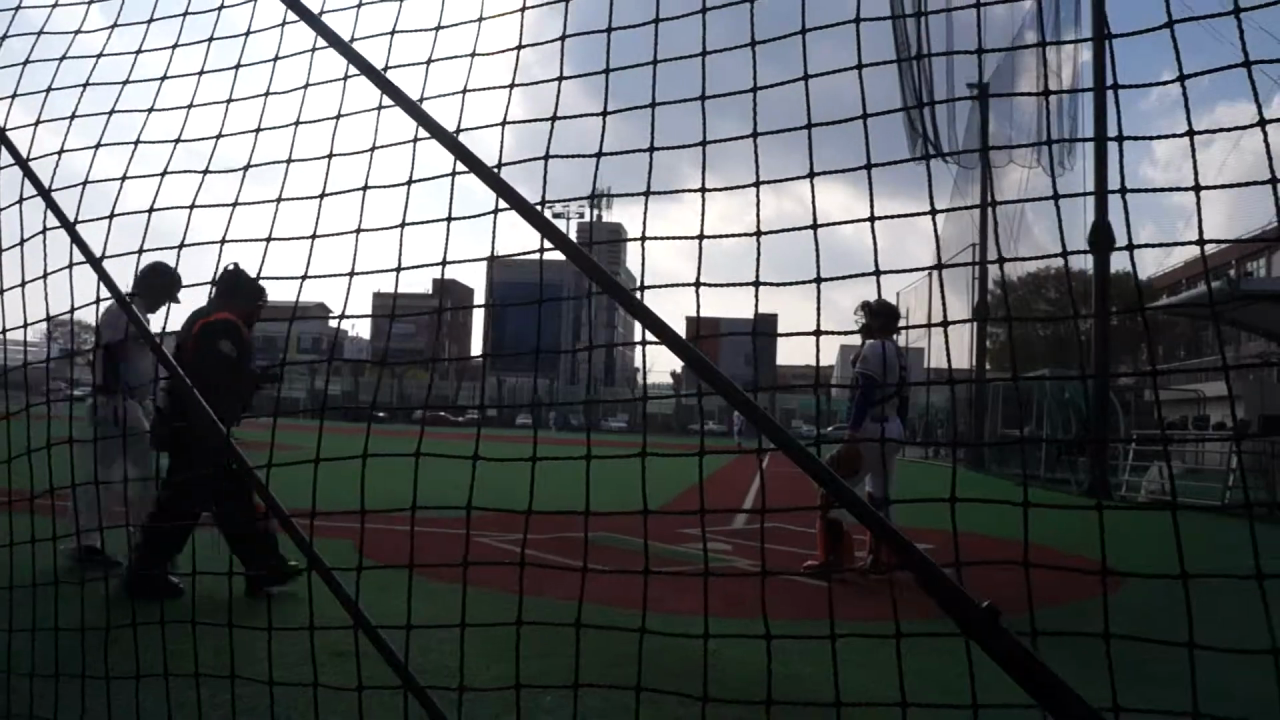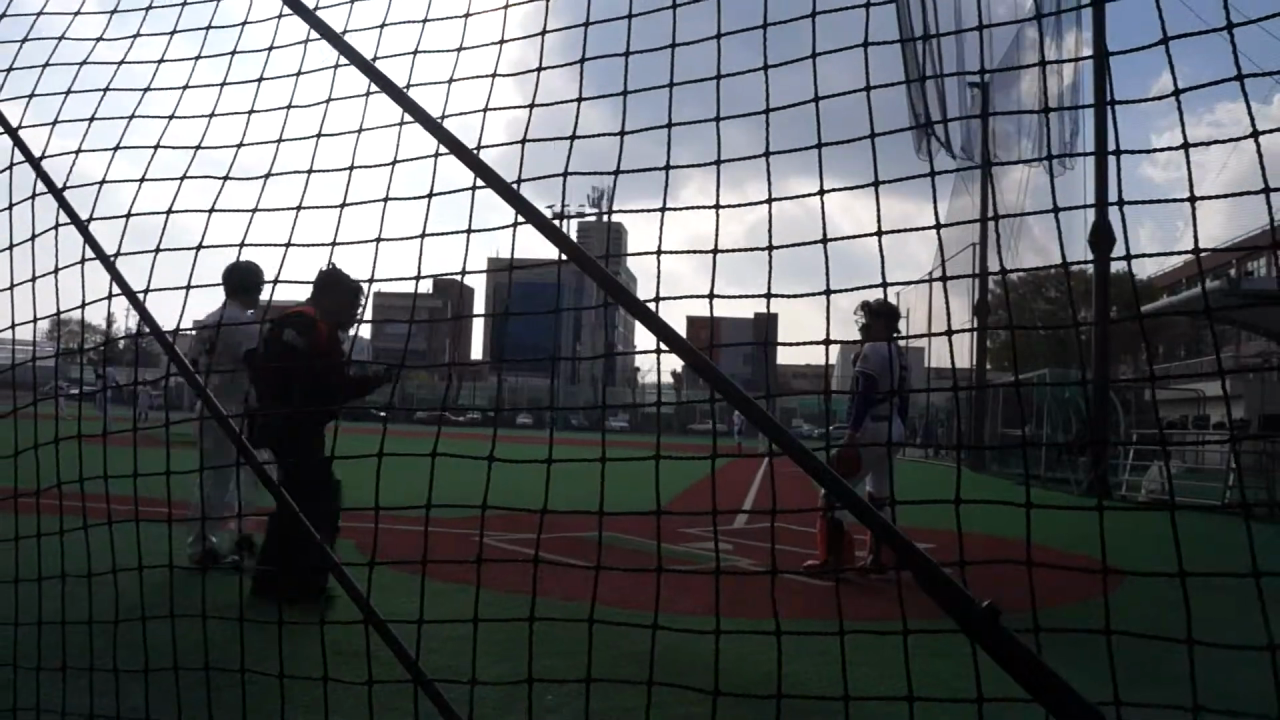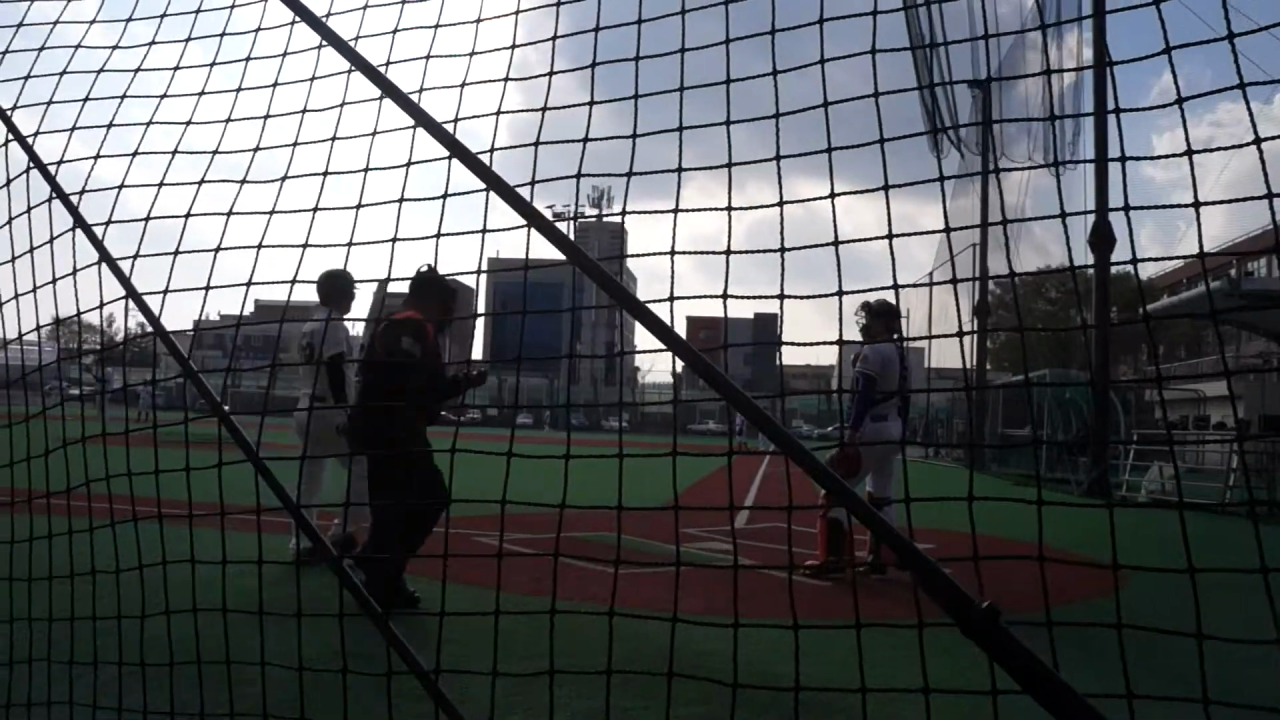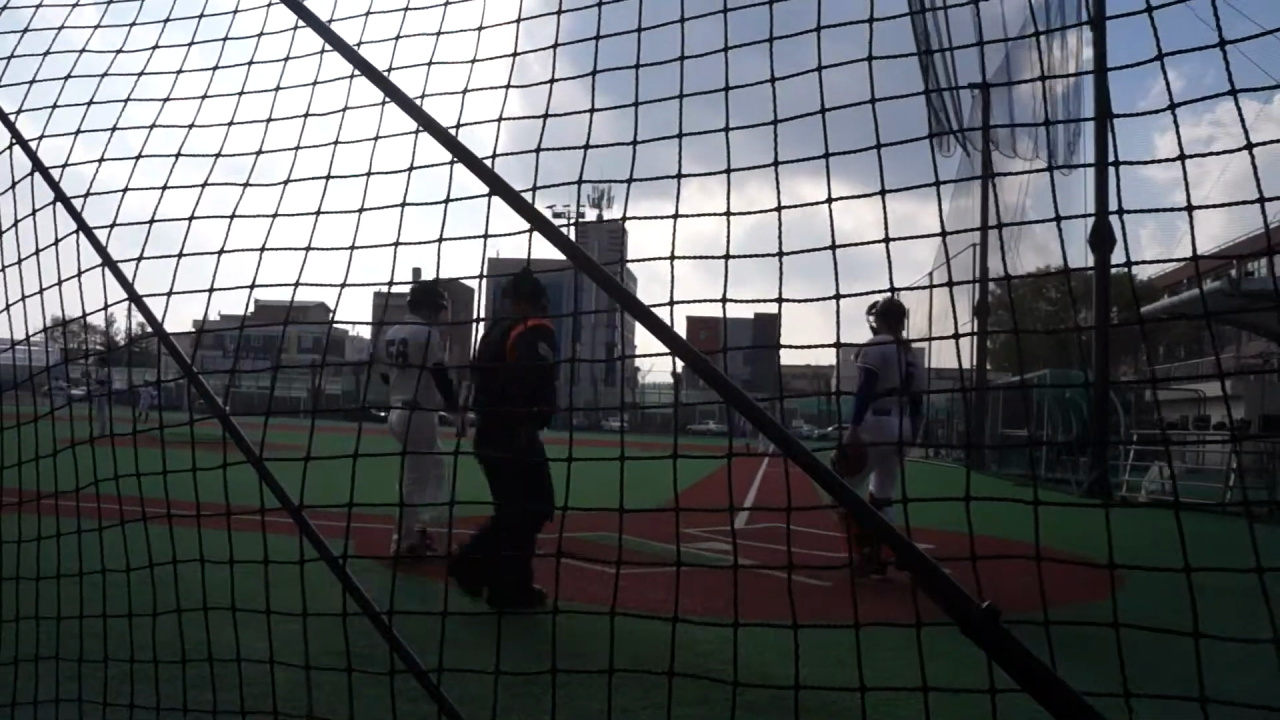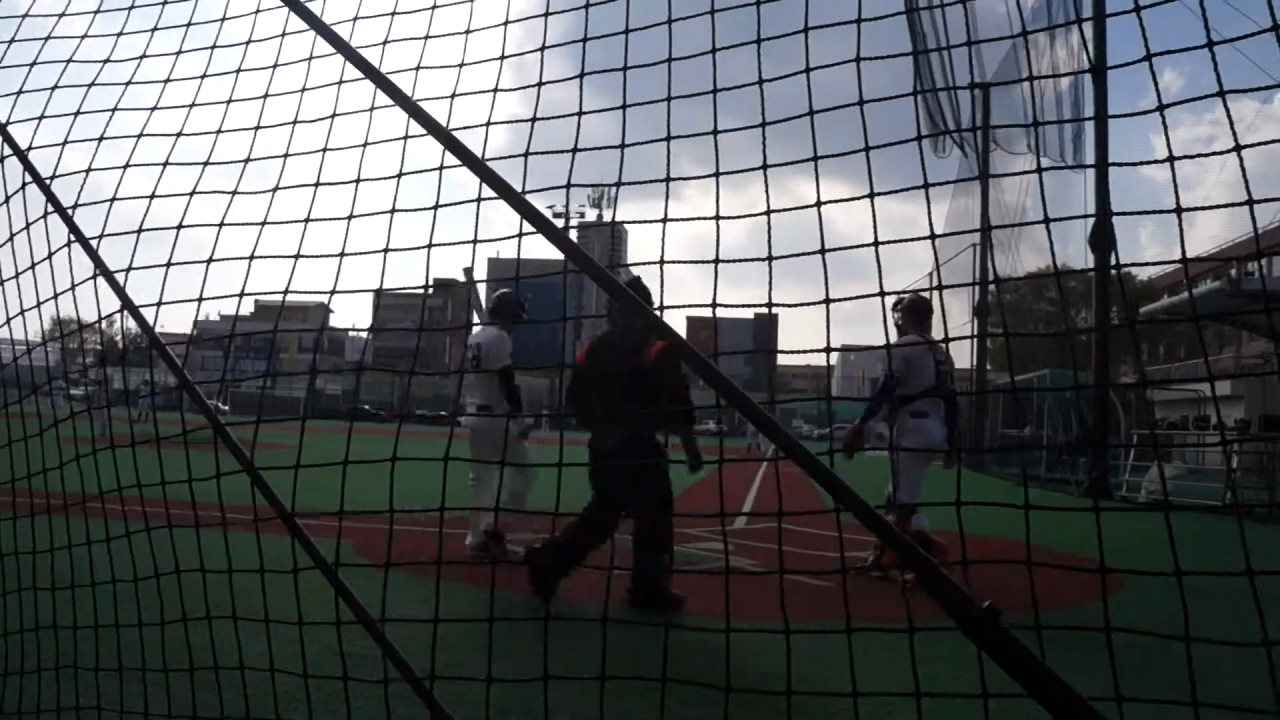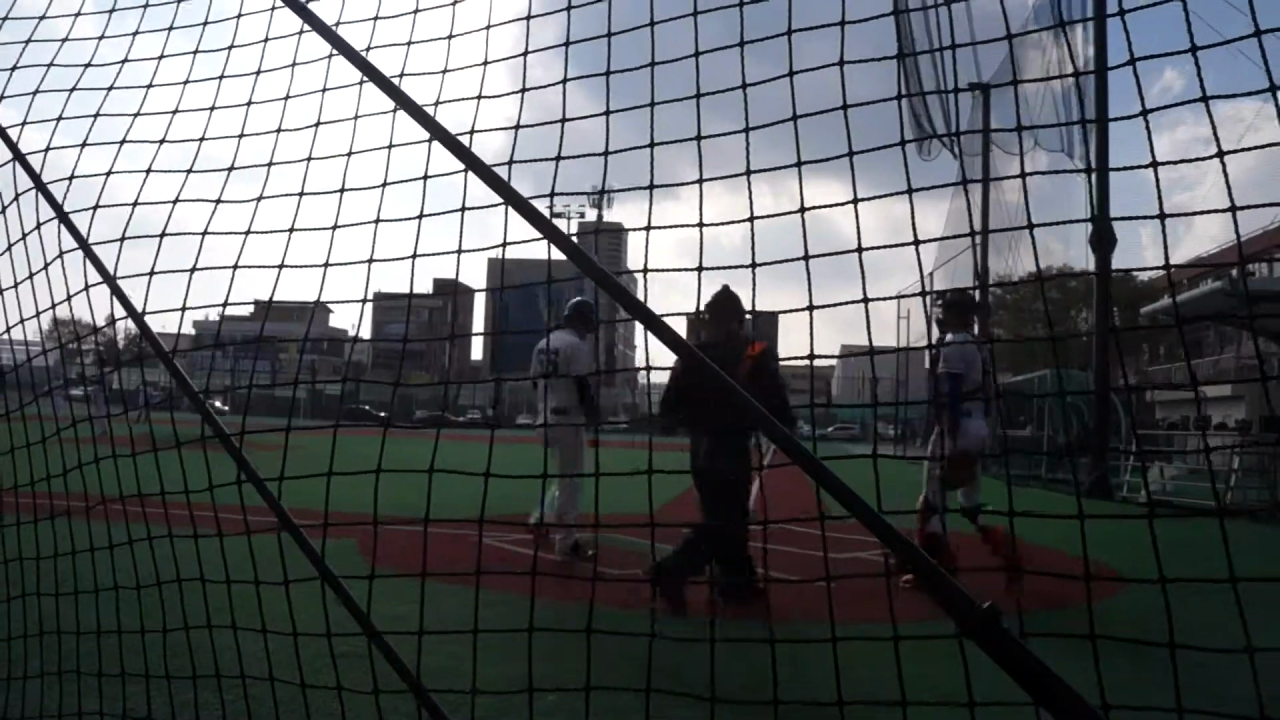
dt=0.5s
person 1, frame 1
left shoulder: (202, 322)
right shoulder: (223, 327)
right elbow: (220, 386)
left wrist: (261, 378)
right wrist: (217, 434)
left hip: (196, 428)
right hip: (199, 431)
left knee: (235, 498)
right knee: (181, 504)
left ankle: (267, 568)
right ankle: (146, 574)
person 1, frame 2
left shoulder: (322, 329)
right shoulder: (300, 322)
left elbow: (336, 385)
right elbow: (273, 374)
left wrist: (374, 379)
right wrist: (276, 420)
left hip: (303, 429)
right hip: (292, 429)
left knee: (302, 502)
right knee: (320, 499)
left ankle: (273, 575)
right ankle: (305, 578)
person 1, frame 3
left shoulder: (412, 328)
right shoulder: (411, 327)
left elbow: (427, 385)
right elbow: (396, 383)
left wrist: (465, 382)
right wrist: (410, 429)
left hip: (400, 435)
right hip: (391, 434)
left knee: (433, 496)
right knee: (397, 508)
left ankle: (377, 568)
right ankle: (382, 586)
person 1, frame 4
left shoulder: (494, 333)
right shoulder: (536, 332)
right elbow: (531, 385)
right wrist: (527, 429)
left hip: (491, 433)
right hip: (515, 436)
left knee: (516, 509)
right knee: (533, 507)
left ankle: (508, 583)
person 1, frame 5
left shoulder: (596, 347)
right shoulder: (660, 348)
left elbow: (575, 397)
right elbow: (675, 398)
left wrist: (594, 420)
right wrist: (688, 441)
left hip: (602, 442)
right hip: (637, 442)
left knee: (602, 512)
right knee: (654, 515)
left ankle: (549, 561)
right ankle: (649, 590)
person 1, frame 6
right shoulder: (755, 354)
left elbow: (671, 406)
right elbow: (775, 403)
left wrist: (694, 419)
left hip: (701, 447)
right hip: (732, 447)
left knee: (731, 516)
right knee: (723, 520)
left ankle: (738, 582)
right ankle: (672, 572)
person 2, frame 1
left shoulder: (132, 315)
right shoulder: (122, 312)
right elbow: (109, 357)
left wrist: (146, 403)
right wrist: (112, 401)
left hip: (123, 405)
right hip: (121, 405)
left knee: (103, 477)
right knee: (146, 472)
left ankle: (86, 542)
person 2, frame 2
left shoulder: (207, 321)
right shoulder: (244, 320)
left elbow: (195, 365)
right hip: (229, 408)
left knee: (225, 475)
right knee: (218, 478)
left ankle: (240, 537)
right ankle: (202, 547)
person 2, frame 3
left shoulder: (309, 327)
right shoulder: (334, 327)
right elbow: (335, 371)
right wrist: (342, 412)
left hip: (304, 409)
right hip: (328, 411)
left knee: (308, 479)
right knee: (357, 474)
left ankle: (300, 542)
right ankle: (343, 531)
person 2, frame 4
left shoulder: (390, 333)
right shoulder: (427, 333)
left elbow: (385, 375)
right elbow: (440, 377)
right wrist: (457, 412)
left hip: (396, 414)
right hip: (418, 415)
left knee: (431, 475)
right knee: (416, 480)
left ankle: (416, 531)
right ankle: (405, 542)
person 2, frame 5
left shoulder: (472, 339)
right shoulder: (499, 338)
right elbow: (507, 380)
right wrist: (520, 417)
left hip: (471, 416)
right hip: (493, 418)
left knee: (480, 479)
right knee: (522, 473)
left ankle: (479, 539)
right ankle: (493, 526)
person 2, frame 6
left shoulder: (543, 344)
right shoulder: (576, 345)
right elbow: (583, 388)
right wrist: (594, 424)
left hip: (545, 420)
right hip: (566, 420)
left knee: (562, 479)
right knee: (570, 482)
left ankle: (542, 520)
right ankle: (566, 542)
person 3, frame 1
left shoulder: (873, 348)
right shoulder: (898, 354)
left elbow: (864, 395)
right elbow: (903, 400)
left wrist: (851, 435)
left hip: (872, 429)
right hip: (893, 430)
right knee: (880, 496)
left ankle: (832, 558)
right ankle: (879, 558)
person 3, frame 2
left shoulder: (873, 348)
right shoulder: (899, 354)
left elbow: (864, 395)
right elbow: (904, 399)
left wrist: (851, 434)
left hip: (872, 429)
right hip: (894, 430)
right knee: (881, 496)
left ankle: (834, 558)
right ankle: (879, 558)
person 3, frame 3
left shoulder: (873, 349)
right shoulder: (900, 354)
left elbow: (864, 395)
right elbow: (904, 400)
left wrist: (851, 433)
left hip: (872, 429)
right hip: (893, 430)
right knee: (881, 497)
left ankle: (834, 558)
right ankle: (878, 558)
person 3, frame 4
left shoulder: (876, 346)
right shoulder: (910, 354)
left elbow: (865, 389)
right elbow: (916, 402)
left wrist: (854, 427)
right wrist: (910, 434)
left hip: (876, 425)
right hip: (902, 428)
right knee: (881, 496)
left ankle: (869, 551)
right ankle: (876, 558)
person 3, frame 5
left shoulder: (903, 346)
right shoulder: (942, 353)
left elbow: (885, 391)
right elbow: (951, 402)
left wrist: (861, 424)
right wrist: (951, 443)
left hip: (910, 428)
right hip: (935, 430)
left knee: (905, 501)
right knee: (897, 497)
right ankle: (884, 558)
person 3, frame 6
left shoulder: (952, 345)
right shoulder: (979, 347)
left elbow: (952, 395)
left wrist: (951, 440)
left hip: (956, 427)
right hip: (978, 426)
left knee: (932, 502)
right knee: (972, 503)
right ankle: (1008, 558)
